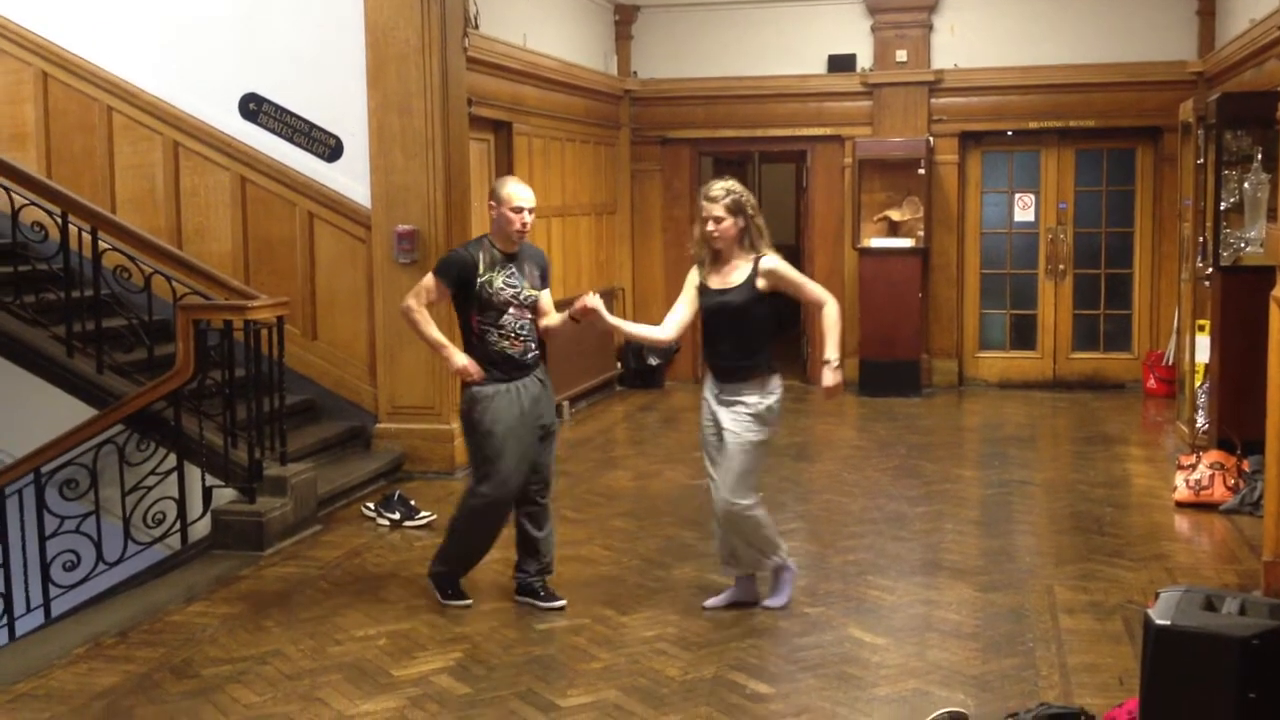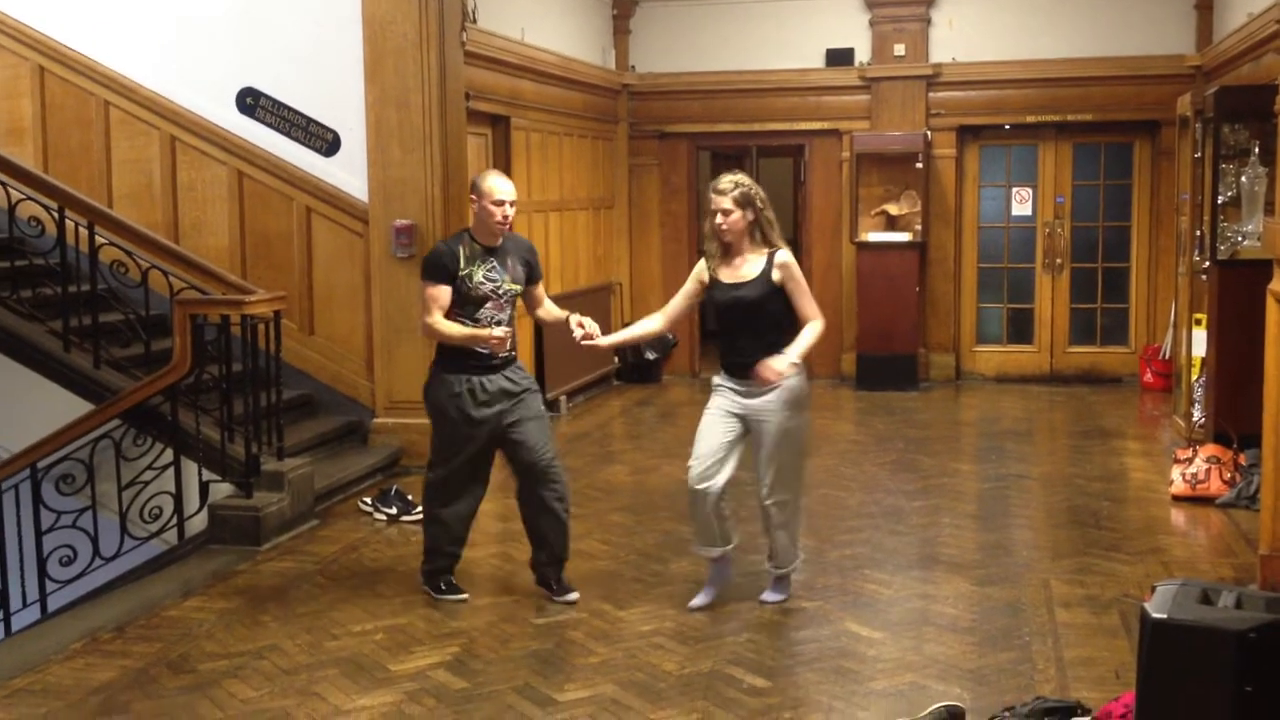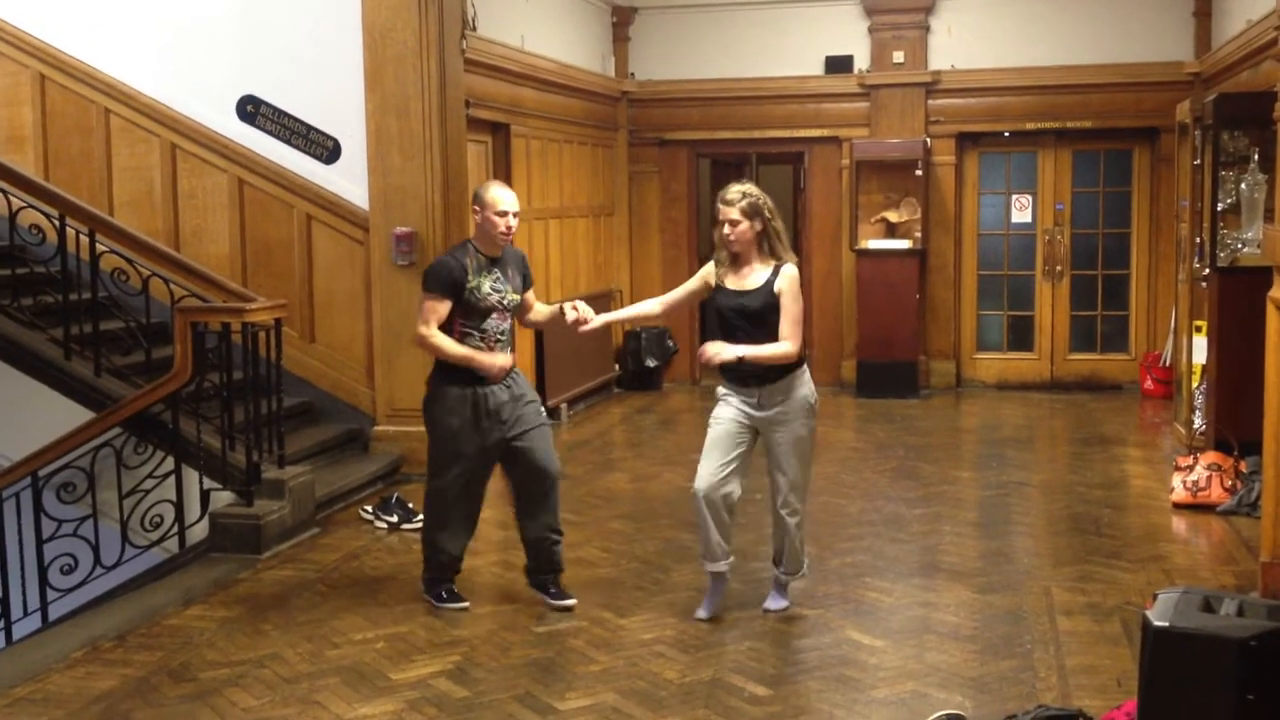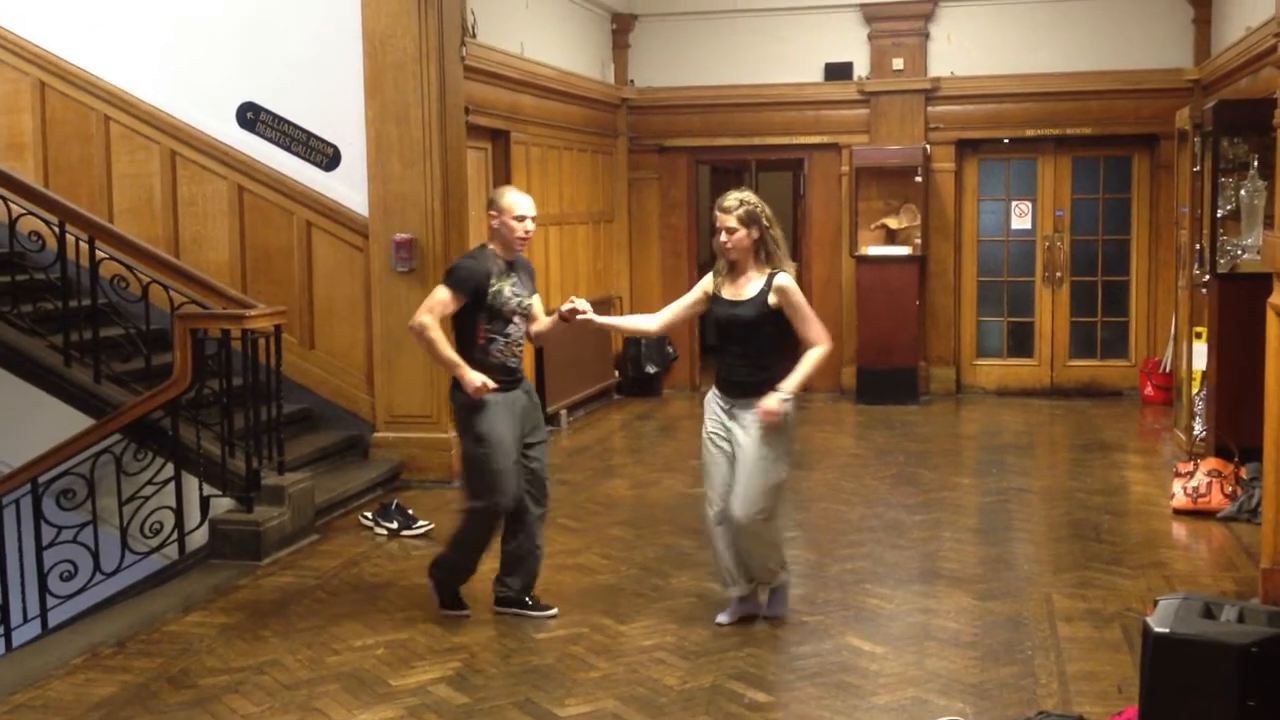
dt=0.2s
person 1, frame 1
left shoulder: (766, 267)
right shoulder: (700, 272)
left elbow: (828, 304)
right elbow: (668, 332)
left wrist: (830, 361)
right wrist: (610, 320)
left hip: (754, 394)
right hip: (715, 391)
left knee: (734, 499)
right knee: (726, 495)
left ankle: (780, 565)
right ankle: (744, 580)
person 1, frame 2
left shoulder: (778, 261)
right shoulder: (709, 266)
left elbow: (814, 321)
right elbow: (662, 319)
left wrist: (789, 358)
right wrist: (608, 340)
left hip: (776, 389)
right hip: (730, 387)
left knee: (776, 490)
right knee: (702, 477)
left ankle: (781, 574)
right ankle: (718, 566)
person 1, frame 3
left shoulder: (784, 273)
right shoulder: (717, 271)
left elbow: (790, 347)
right elbow: (661, 305)
left wrist: (736, 351)
right wrist: (603, 318)
left hip: (785, 396)
right hip: (734, 396)
left knee: (786, 499)
right knee: (708, 485)
left ankle: (784, 580)
right ankle: (717, 577)
person 1, frame 4
left shoulder: (779, 283)
right shoulder: (715, 281)
left elbow: (821, 345)
right elbow: (659, 323)
left wrist: (783, 393)
right wrist: (602, 319)
left hip: (765, 408)
right hip: (721, 406)
left knee: (748, 511)
right knee: (720, 510)
left ankle: (776, 582)
right ankle: (744, 593)
person 2, frame 1
left shoulder: (536, 259)
right shoulder: (466, 259)
right elbow: (412, 305)
left wrist: (572, 314)
right wrist: (449, 351)
left hip: (534, 381)
right hip: (491, 388)
left knee: (536, 485)
right knee: (496, 487)
left ankle: (531, 578)
right ankle: (445, 572)
person 2, frame 2
left shoulder: (522, 250)
right shoulder: (446, 255)
left elbow: (539, 305)
right elbow: (431, 322)
left wrist: (570, 318)
right wrist: (479, 336)
left hip: (510, 378)
right hip: (459, 383)
left knee: (543, 469)
right knee: (453, 479)
left ankle: (550, 567)
right ankle: (437, 571)
person 2, frame 3
left shoulder: (516, 260)
right shoulder: (449, 267)
left elbow: (528, 312)
right elbow: (425, 334)
left wrist: (563, 309)
right wrist: (480, 360)
left hip: (509, 387)
right hip: (458, 393)
left knee: (542, 471)
right knee: (453, 490)
left ankle: (544, 572)
right ankle: (438, 579)
person 2, frame 4
left shoulder: (524, 268)
right shoulder: (472, 269)
right elbow: (422, 322)
left wrist: (562, 315)
right wrist: (462, 372)
left hip: (519, 392)
right hip: (481, 398)
left knee: (533, 493)
right knee: (497, 496)
left ankle: (514, 589)
right ankle: (447, 576)
